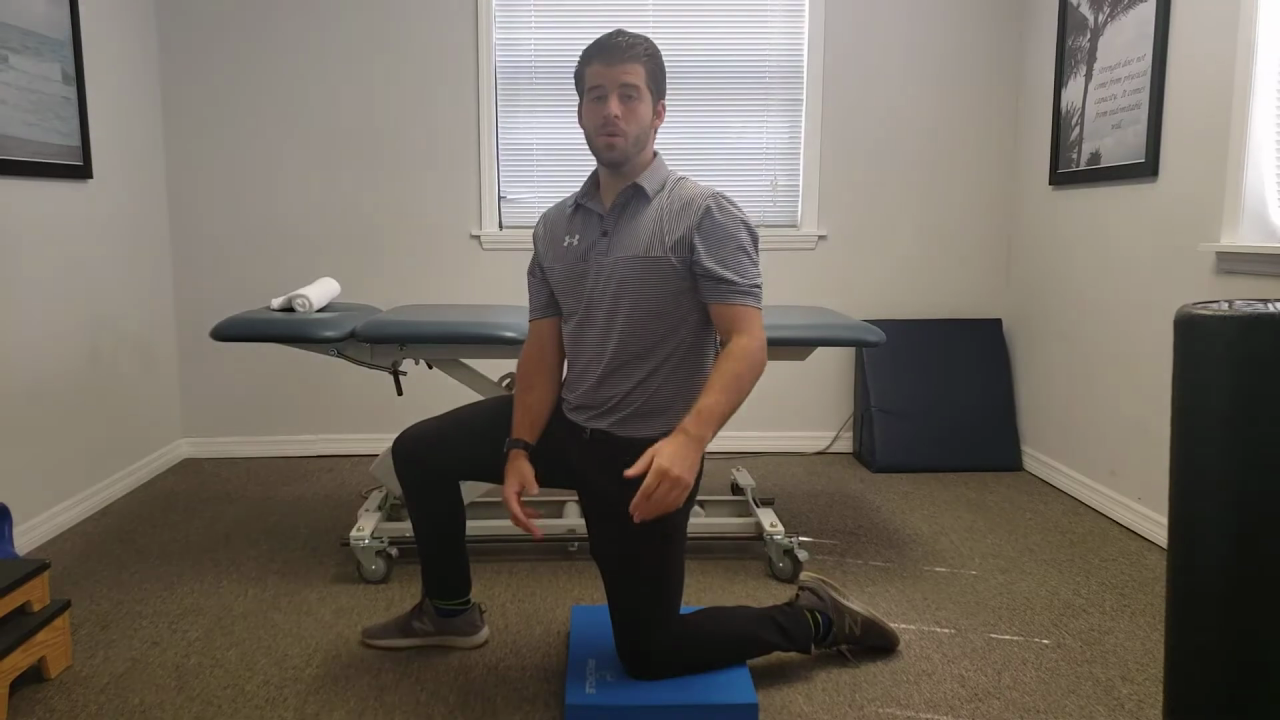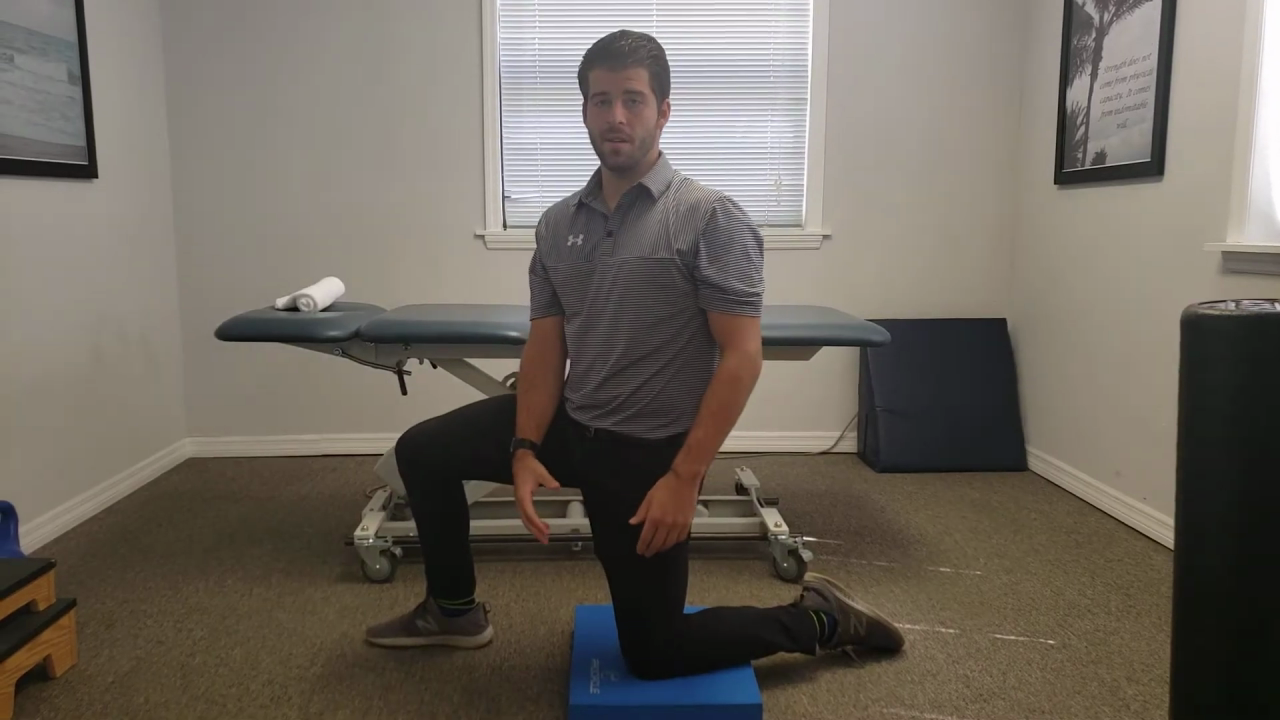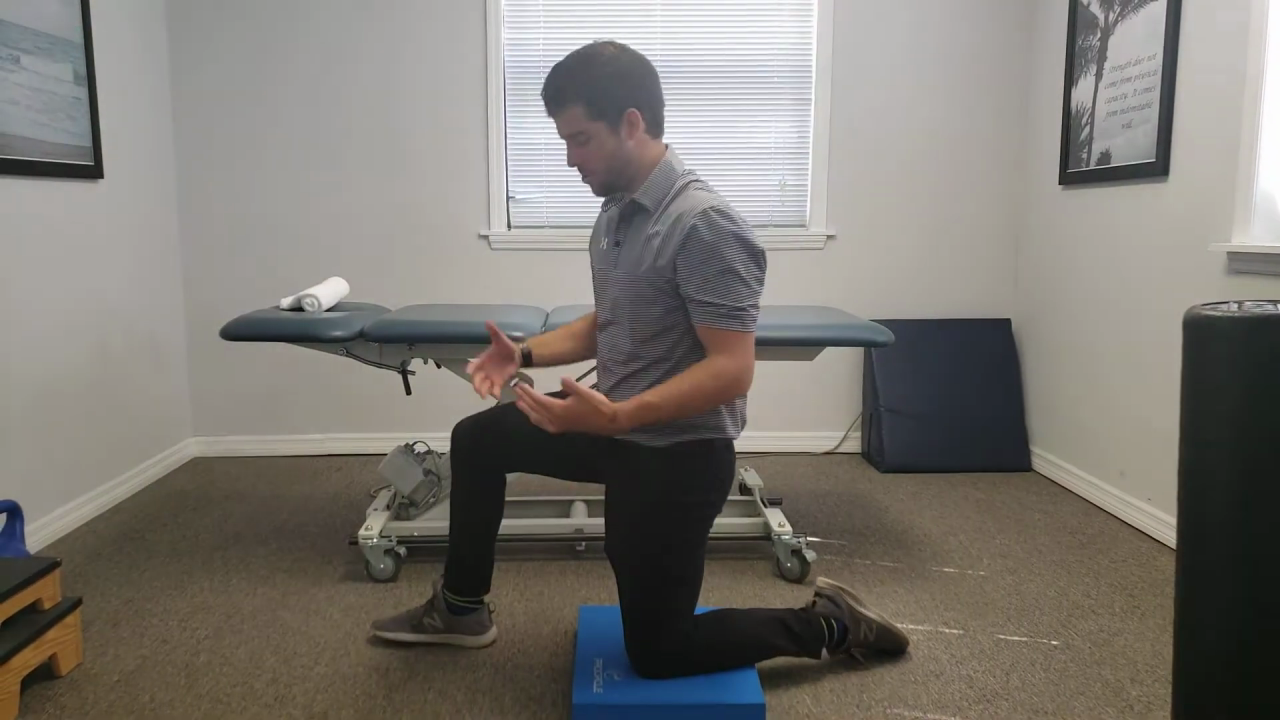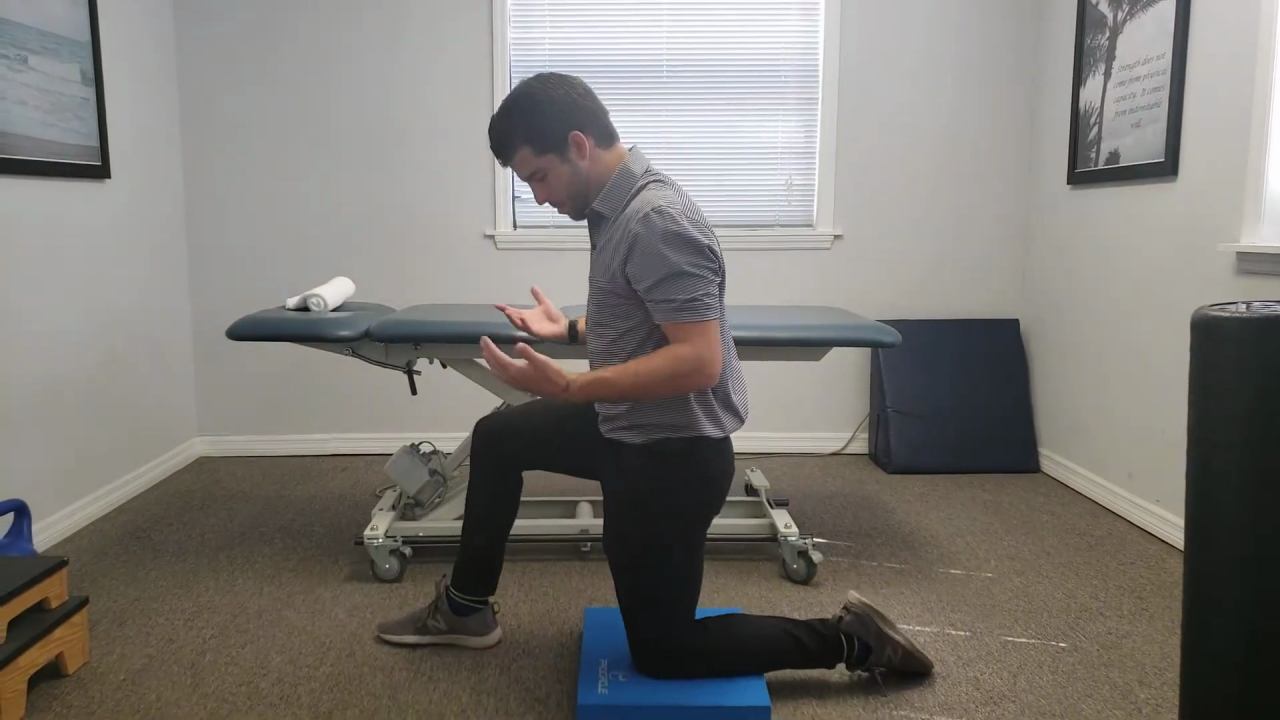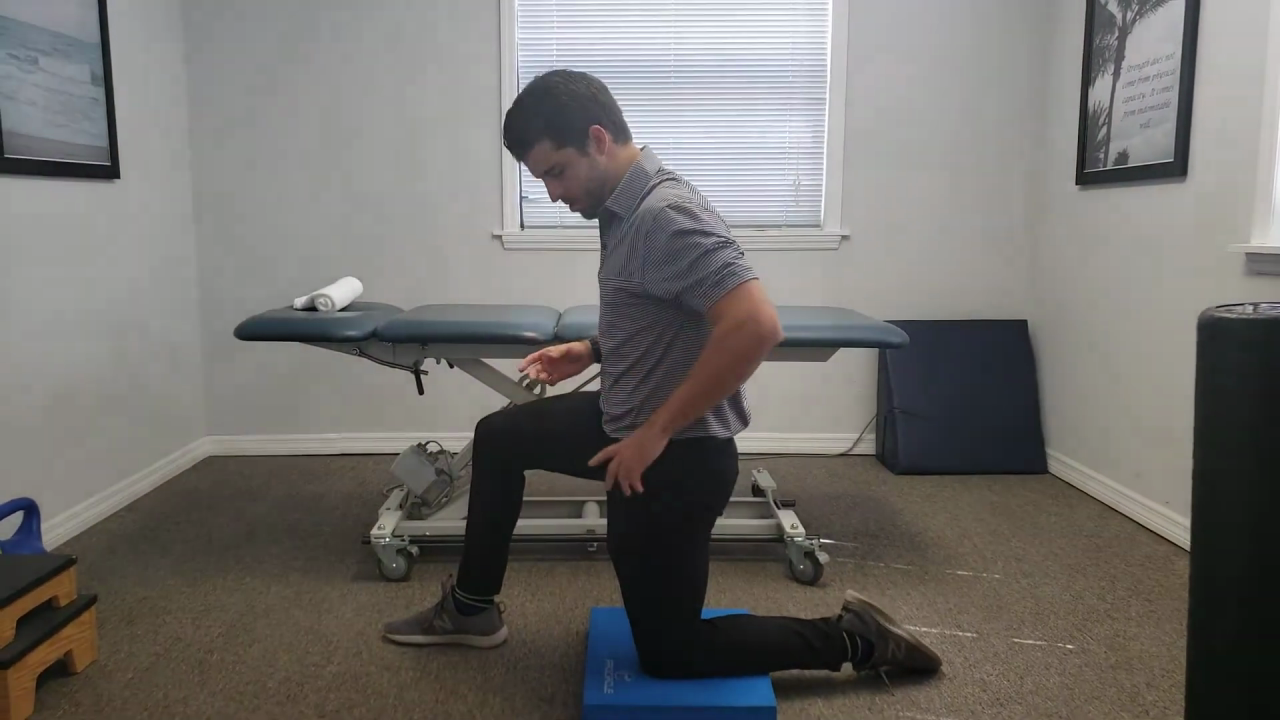
dt=1s
person 1, frame 1
left shoulder: (703, 216)
right shoulder: (555, 225)
left elbow: (746, 344)
right elbow: (544, 347)
left wrist: (688, 439)
right wrist: (519, 450)
left hip: (646, 454)
right hip: (569, 425)
left knee: (649, 655)
right knee: (419, 451)
left ankle: (814, 616)
right ankle: (450, 611)
person 1, frame 2
left shoulder: (709, 218)
right shoulder: (558, 223)
left elbow: (742, 356)
right elbow: (546, 346)
left wrist: (684, 476)
right wrist: (524, 449)
left hip: (649, 452)
right hip: (572, 424)
left knee: (653, 654)
right knee: (422, 451)
left ankle: (819, 618)
right ankle: (453, 609)
person 1, frame 3
left shoulder: (704, 225)
right shoulder: (613, 216)
left elbow: (732, 371)
left wrist: (613, 417)
right wrist: (528, 353)
left hip: (677, 455)
right hip: (615, 427)
left knee: (658, 653)
right knee: (477, 439)
left ankle: (828, 625)
right ankle: (462, 608)
person 1, frame 4
left shoulder: (656, 221)
right shoulder: (619, 206)
left elbow: (698, 362)
left wrist: (568, 388)
right wrist: (569, 327)
left hip: (673, 455)
right hip: (629, 428)
left knee: (662, 651)
right knee: (496, 438)
left ankle: (845, 638)
right ankle: (465, 608)
person 1, frame 5
left shoulder: (666, 216)
right shoulder: (628, 207)
left elbow: (755, 326)
left wrist: (658, 433)
right wrist: (592, 351)
left hip: (676, 459)
right hip: (631, 423)
left knee: (669, 652)
right knee: (498, 437)
left ankle: (851, 637)
right ankle: (471, 607)
